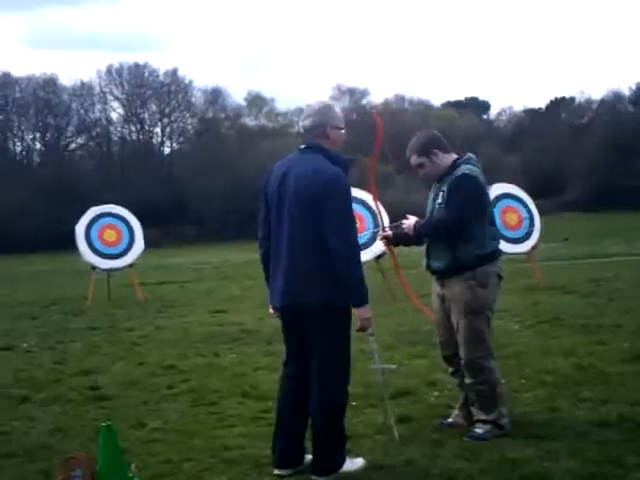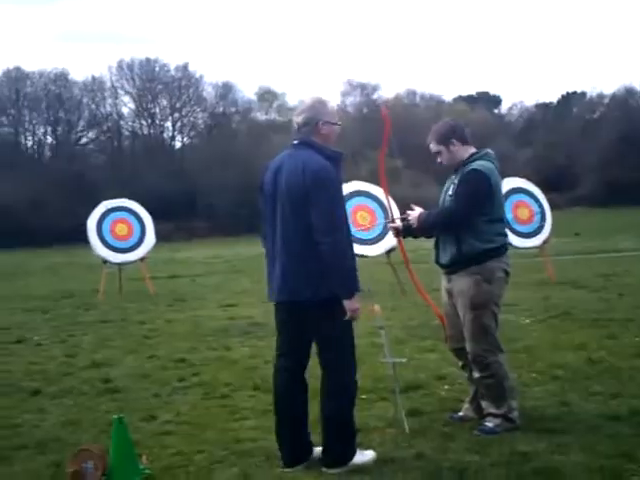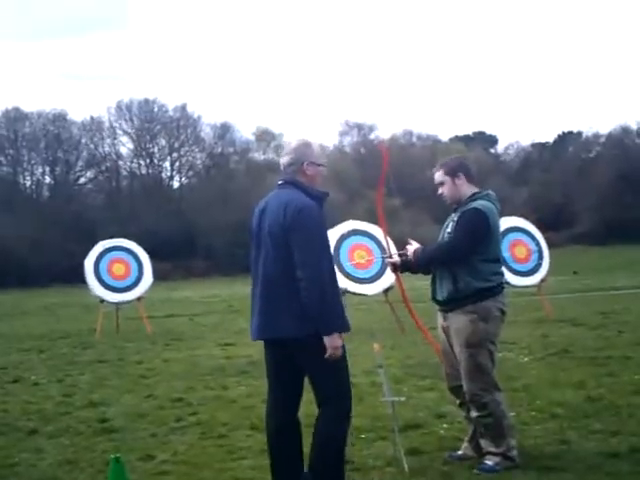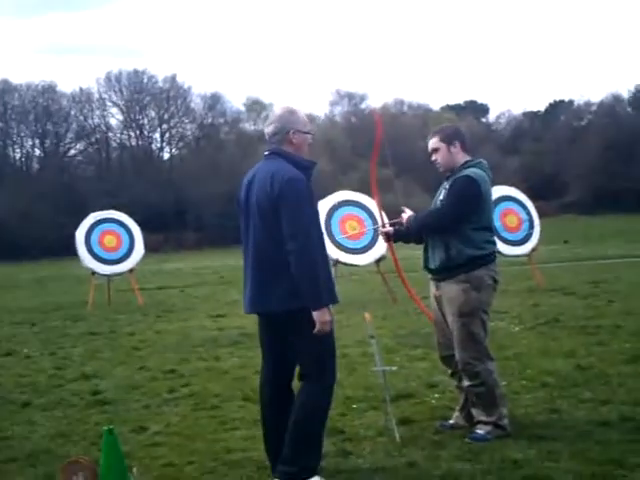
dt=0.3s
person 1, frame 1
left shoulder: (278, 171)
right shoulder: (330, 175)
left elbow: (265, 236)
right elbow: (344, 245)
left wrist: (273, 284)
right wrist: (360, 299)
left hip: (288, 292)
right hip: (325, 294)
left knee: (295, 369)
right knee: (331, 376)
person 1, frame 2
left shoulder: (274, 167)
right shoulder: (320, 169)
right elbow: (333, 237)
right wrist: (349, 290)
left hip: (285, 285)
right hip: (321, 287)
left knee: (289, 365)
right knee: (338, 368)
left ankle: (293, 451)
right ankle: (339, 453)
person 1, frame 3
left shoulder: (264, 206)
right shoulder: (304, 207)
right elbow: (315, 274)
right wrist: (330, 328)
left hip: (272, 323)
right hip: (305, 325)
left knee: (282, 405)
right knee: (335, 400)
person 1, frame 4
left shoulder: (253, 177)
right shoulder: (291, 178)
right elbow: (303, 247)
right wrist: (319, 302)
left hip: (265, 296)
right hip: (296, 298)
left knee: (276, 378)
right knee: (318, 377)
person 2, frame 1
left shoulder: (466, 179)
right shoulder: (443, 182)
left elbow: (452, 225)
right elbow: (437, 227)
left wrist: (418, 227)
right wrist: (399, 236)
left hip: (472, 276)
right hip: (447, 276)
left knee: (474, 352)
right knee: (452, 350)
left ankle: (493, 418)
right ankle: (470, 408)
person 2, frame 2
left shoulder: (479, 173)
right shoulder: (462, 174)
left elbow: (455, 217)
right elbow: (446, 219)
left wrist: (423, 219)
right wrist: (409, 228)
left hip: (480, 269)
right hip: (458, 270)
left knee: (481, 346)
right knee: (461, 344)
left ankle: (503, 412)
right ankle: (480, 403)
person 2, frame 3
left shoulder: (478, 212)
right shoulder: (462, 213)
left elbow: (450, 252)
right elbow: (444, 257)
left wrist: (419, 253)
right wrist: (406, 263)
left hip: (475, 309)
right hip: (454, 309)
left knee: (479, 384)
right knee: (459, 383)
left ankle: (502, 451)
right ankle: (479, 442)
person 2, frame 4
left shoulder: (470, 180)
right shoulder: (454, 181)
left elbow: (441, 220)
right elbow: (435, 225)
left wrist: (412, 220)
right wrist: (399, 233)
left hip: (468, 277)
right hip: (446, 277)
left knee: (471, 353)
right knee: (451, 352)
left ankle: (493, 419)
right ankle: (470, 411)
